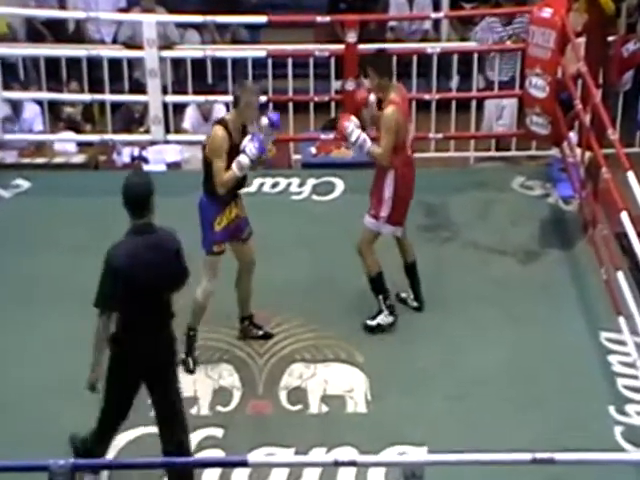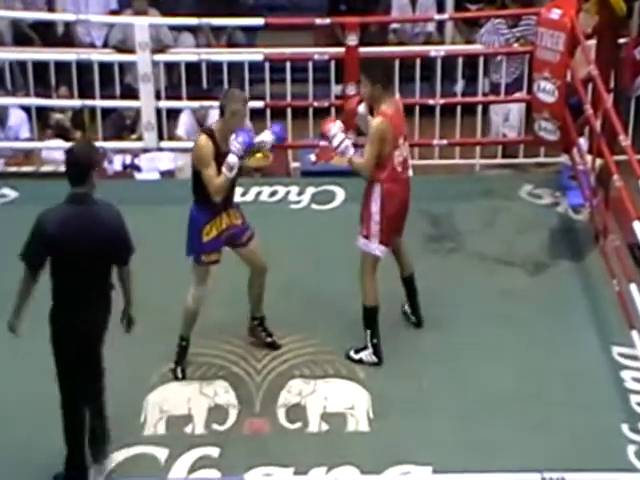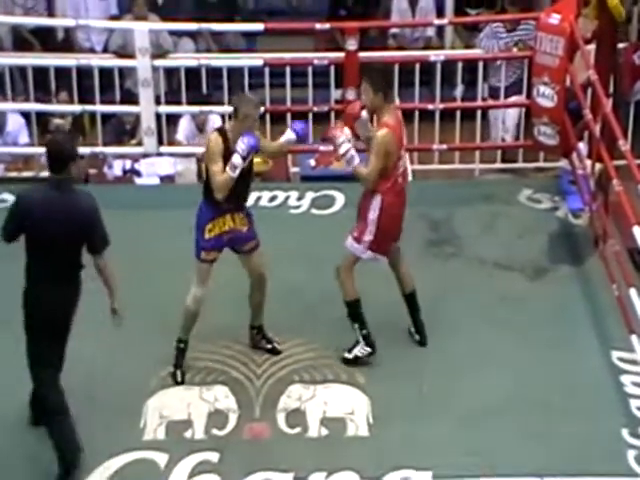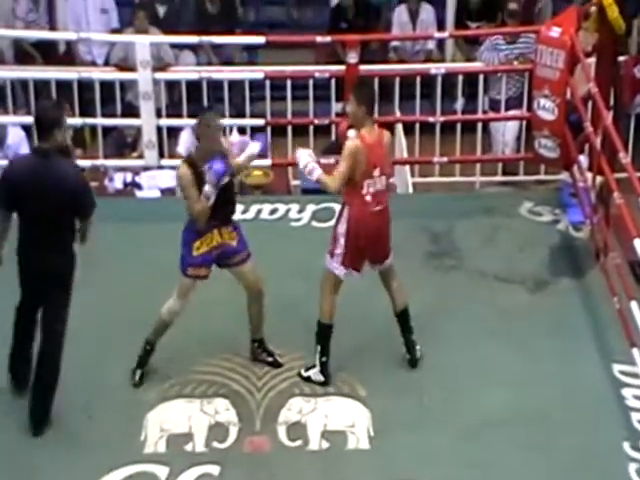
dt=0.3s
person 1, frame 1
left shoulder: (118, 255)
right shoulder: (170, 241)
left elbow: (105, 316)
left wrist: (96, 366)
left hip: (129, 345)
right hip: (163, 343)
left knee: (114, 407)
right knee: (172, 414)
left ankle: (92, 452)
person 1, frame 2
left shoulder: (50, 221)
right shoulder: (110, 215)
left elbow: (31, 273)
right elbow: (124, 267)
left wrist: (16, 313)
right wrist: (128, 305)
left hip: (65, 315)
right hip: (99, 312)
left knee: (72, 392)
right knee: (92, 375)
right ankle: (98, 445)
person 1, frame 3
right shoulder: (84, 202)
right elbow: (99, 255)
right wrist: (112, 297)
left hip: (37, 295)
right hip: (68, 292)
left knee: (43, 370)
right knee: (53, 359)
left ankle: (67, 445)
right ankle: (40, 409)
person 1, frame 4
right shoulder: (71, 173)
right elbow: (84, 218)
right wrist: (83, 235)
left hip: (29, 257)
right hip: (60, 260)
right knee: (52, 333)
person 2, frame 1
left shoulder: (390, 113)
right shoulder: (398, 91)
left elbow: (384, 157)
left wrist: (356, 136)
right wrist: (370, 108)
left hip: (392, 179)
right hip: (404, 173)
left knee: (364, 245)
right knee: (399, 233)
left ankle: (386, 310)
right ankle: (415, 295)
person 2, frame 2
left shoulder: (379, 123)
right shoulder: (395, 104)
left elbow: (366, 168)
left wrist: (339, 141)
right wrist: (363, 121)
left hip: (383, 194)
right hip: (400, 189)
left knee: (367, 270)
right knee: (396, 246)
left ankle: (372, 347)
right ankle: (414, 310)
person 2, frame 3
left shoulder: (383, 134)
right shoulder: (393, 114)
left elbow: (369, 179)
left wrist: (345, 149)
right wrist: (362, 128)
left hip: (380, 204)
right hip: (396, 200)
left knee: (344, 269)
right knee: (396, 260)
left ankle: (364, 340)
right ankle: (418, 328)
person 2, frame 4
left shoulder: (353, 145)
right shoulder: (386, 138)
left elbow: (334, 186)
left wrist: (309, 165)
left hip: (355, 222)
right hip: (380, 219)
left knee: (328, 288)
right knee: (390, 279)
left ankle: (321, 365)
right ankle: (411, 346)
person 3, frame 1
left shoulder: (243, 126)
right shoulder: (219, 134)
left elbow: (246, 154)
right elbow: (221, 185)
left wrist: (264, 132)
right wrist: (247, 157)
left hip: (234, 204)
right hip: (215, 208)
left knee: (248, 264)
right knee: (210, 279)
left ankle: (246, 323)
right ankle: (189, 341)
person 3, frame 2
left shoulder: (233, 132)
right shoulder: (205, 143)
left elbow: (234, 166)
right elbow: (216, 192)
left wrist: (265, 139)
right wrist: (236, 156)
left hip: (229, 212)
right hip: (206, 218)
left knee: (260, 266)
right knee: (200, 287)
left ankle: (257, 324)
right ankle: (182, 348)
person 3, frame 3
left shoulder: (248, 136)
right shoulder: (216, 141)
left elbow: (272, 149)
right elbow: (219, 190)
left wrist: (293, 135)
right wrist: (238, 156)
left hip: (238, 215)
right hip: (212, 218)
left knee: (259, 276)
right knee: (200, 289)
left ankle: (257, 331)
right ankle: (180, 350)
person 3, frame 4
left shoulder: (222, 149)
right shoulder: (187, 171)
left elbow: (237, 166)
right elbow: (200, 219)
left wrist: (251, 153)
right wrist: (210, 186)
left hip: (228, 229)
right hip: (202, 235)
left knee: (256, 288)
right knee: (178, 302)
left ankle: (258, 345)
right ankle: (146, 350)
person 4, frame 1
left shoulder: (523, 20)
right shoulder: (490, 21)
right elbow: (475, 34)
left wrist: (522, 39)
right wrist: (495, 40)
left hip: (511, 77)
right hip: (492, 76)
left knee: (509, 112)
right knee: (491, 111)
left ankle: (503, 141)
person 4, frame 2
left shoulder: (531, 21)
right shoulder: (496, 22)
right elbow: (481, 37)
left wrist: (529, 41)
right wrist: (502, 43)
left hip: (517, 79)
right hip: (497, 79)
left knee: (516, 117)
right knee: (497, 117)
left ankle: (509, 146)
person 4, frame 3
left shoulder: (530, 25)
right shoulder: (494, 26)
right elbow: (481, 41)
left wrist: (528, 46)
right wrist: (501, 47)
left hip: (516, 83)
right hip: (496, 83)
left knee: (511, 122)
right knee: (496, 122)
person 4, frame 4
left shoulder: (529, 38)
right shoulder: (495, 39)
right elbow: (481, 54)
left wrist: (529, 59)
right wrist: (501, 60)
left hip: (516, 96)
right hip: (496, 96)
left knee: (509, 137)
right knee: (497, 137)
left ankle: (507, 163)
